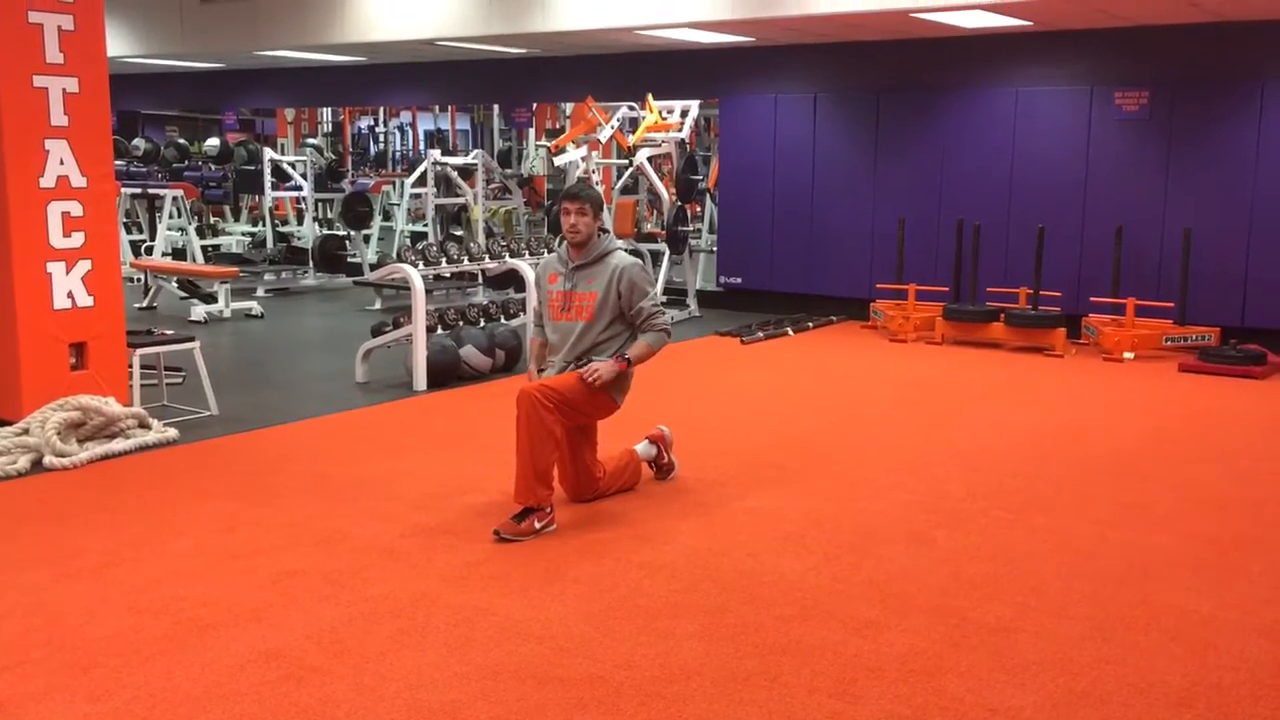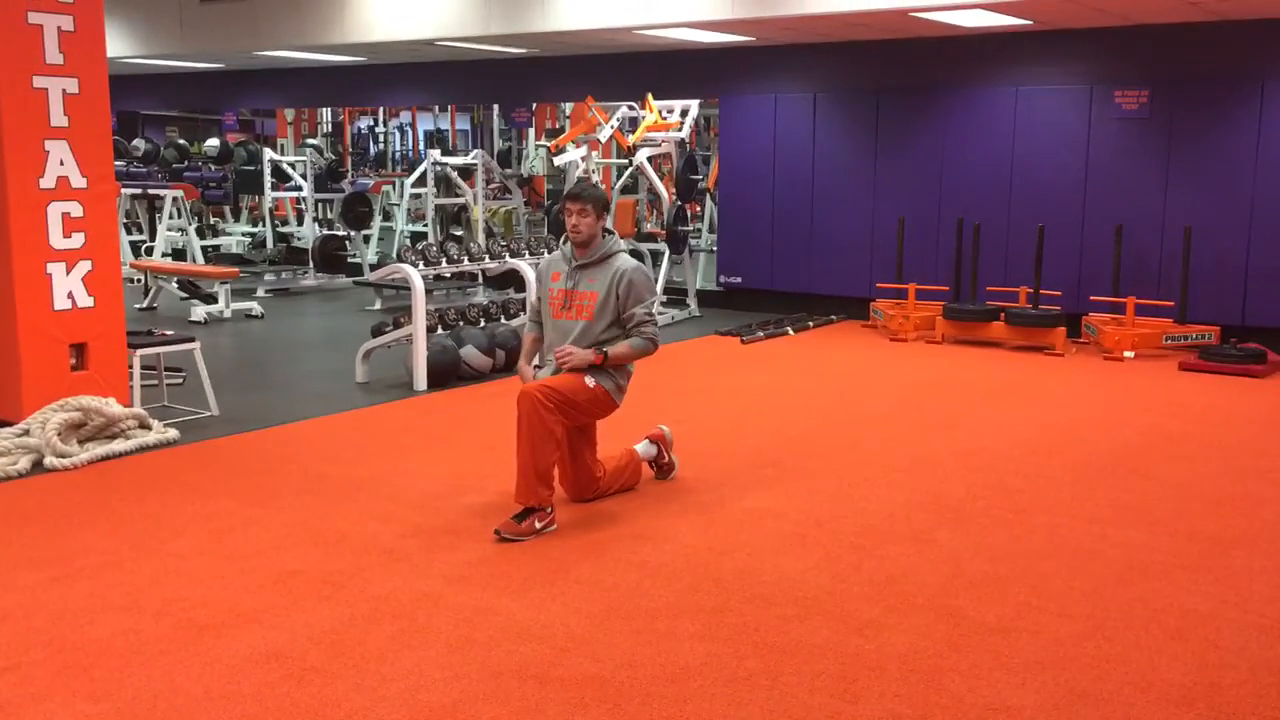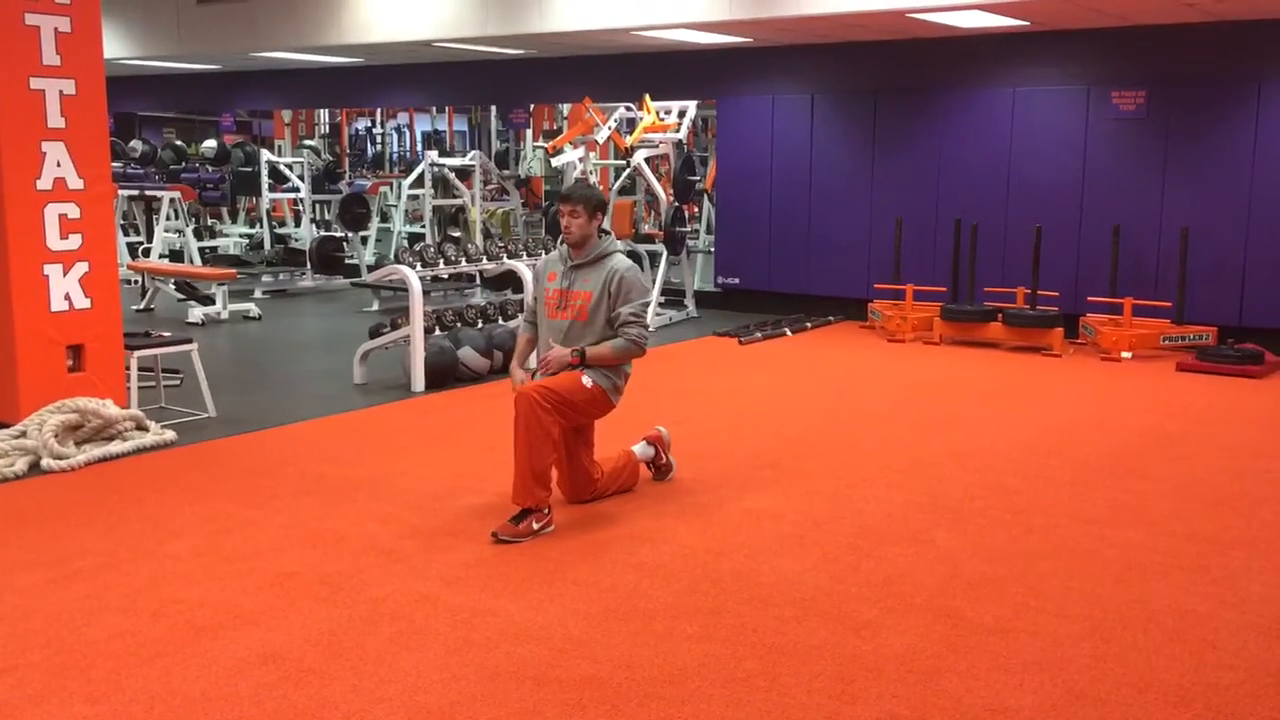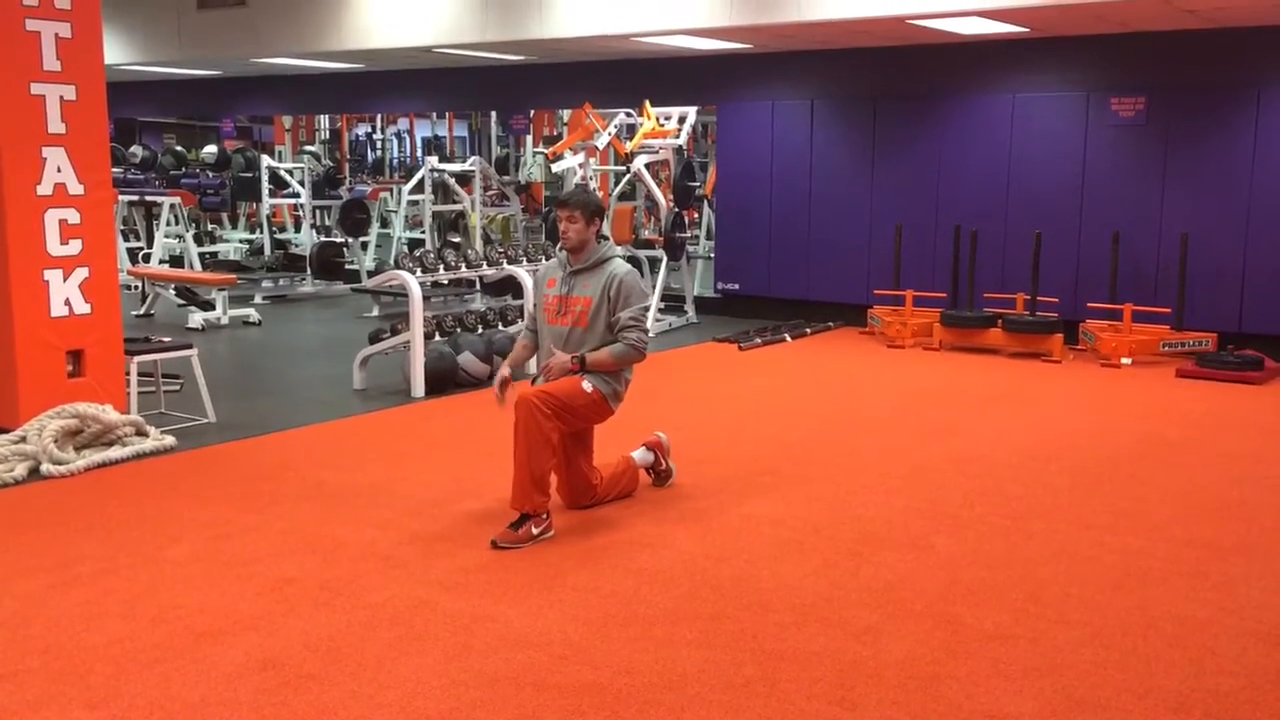
dt=0.4s
person 1, frame 1
left shoulder: (624, 268)
right shoulder: (548, 268)
left elbow: (658, 329)
left wrist: (618, 364)
right wrist: (535, 367)
left hip: (601, 383)
right hip: (560, 380)
left knee: (532, 398)
right knee: (583, 488)
left ankle: (537, 508)
right ankle: (651, 449)
person 1, frame 2
left shoulder: (626, 271)
right shoulder: (550, 265)
left elbow: (647, 340)
right elbow: (536, 320)
left wrist: (593, 355)
right wrist: (525, 362)
left hip: (600, 380)
right hip: (559, 380)
left knee: (534, 398)
right knee: (583, 487)
left ankle: (538, 508)
right ankle: (651, 449)
person 1, frame 3
left shoulder: (621, 271)
right shoulder: (547, 266)
left elbow: (635, 343)
right elbow: (530, 322)
left wrist: (574, 355)
right wrist: (517, 365)
left hip: (597, 379)
right hip: (556, 382)
left knee: (531, 397)
right knee: (580, 488)
left ankle: (534, 509)
right ankle: (648, 450)
person 1, frame 4
left shoulder: (619, 276)
right shoulder: (548, 272)
left elbow: (635, 347)
right elbow: (533, 330)
left wrist: (576, 361)
right wrist: (509, 366)
left hip: (597, 384)
right hip: (557, 388)
left knee: (530, 402)
right knee: (579, 494)
left ankle: (534, 515)
right ankle: (646, 456)
